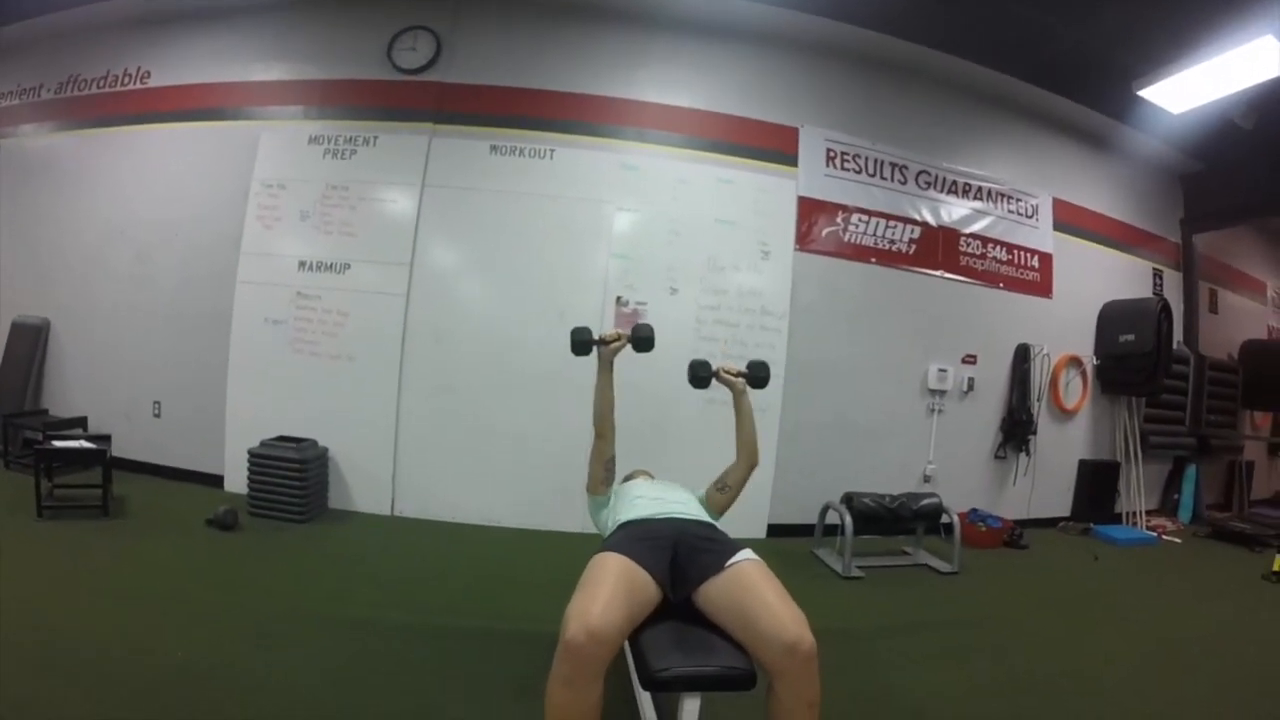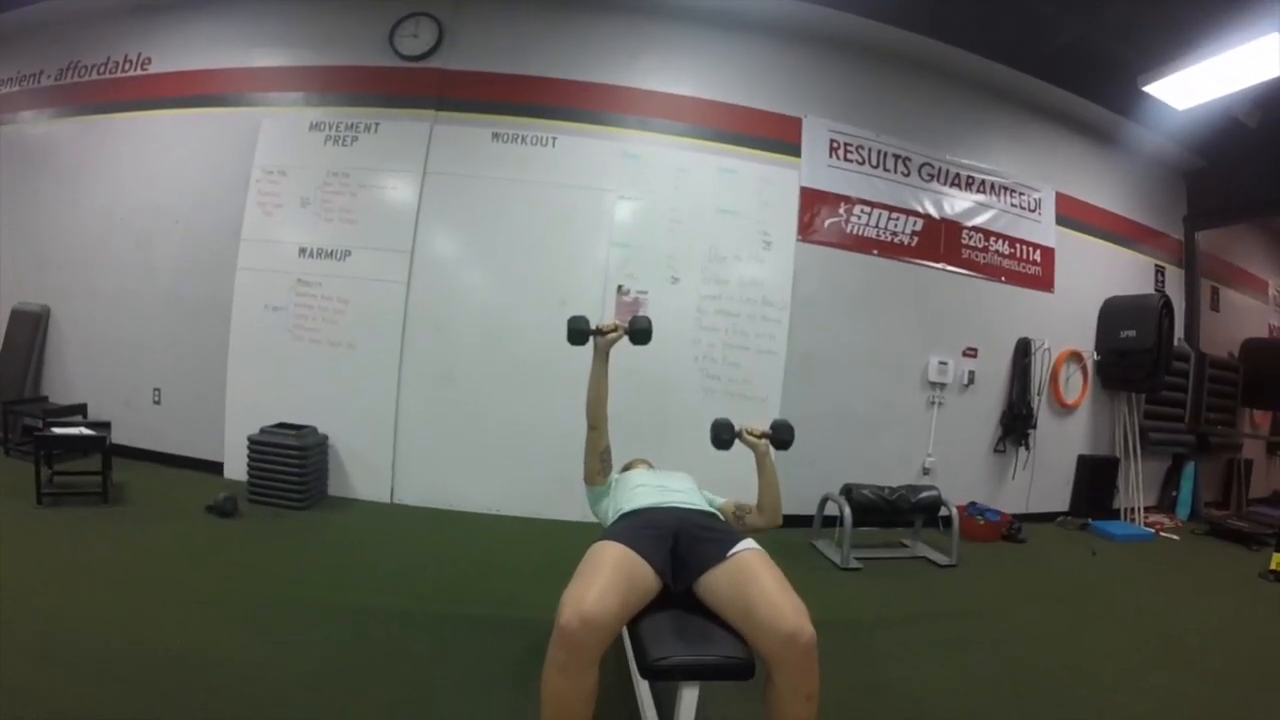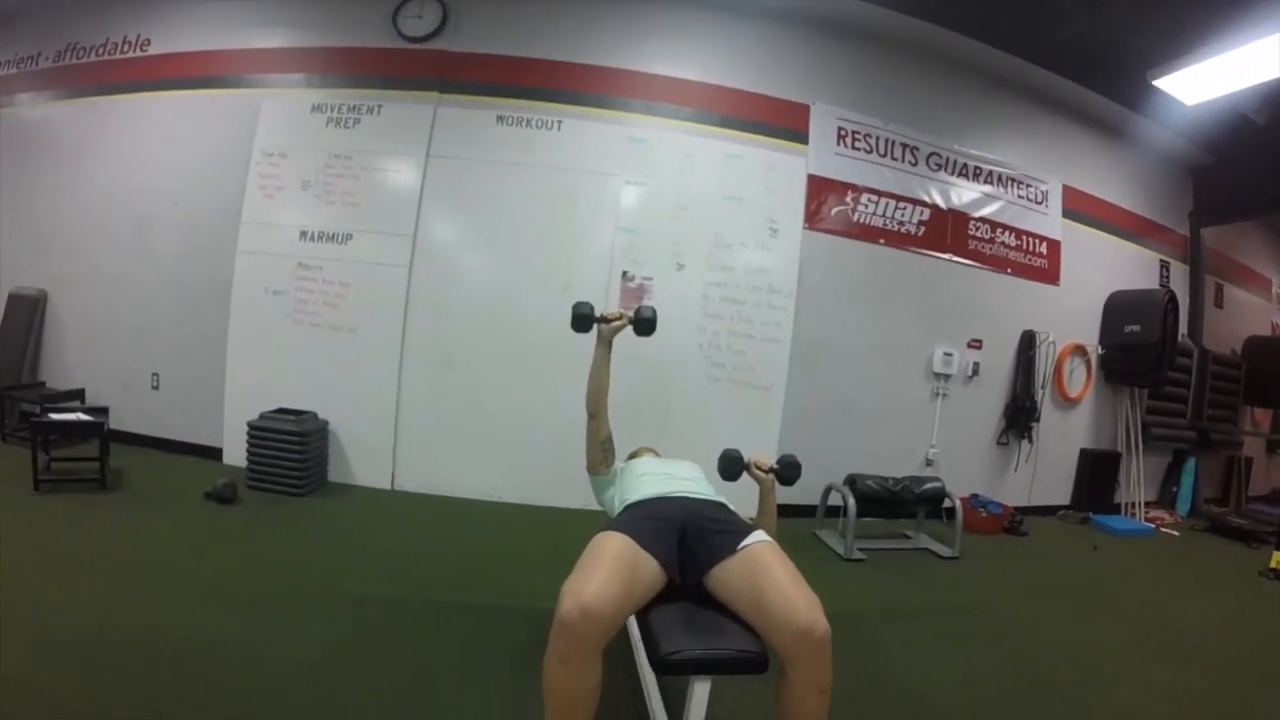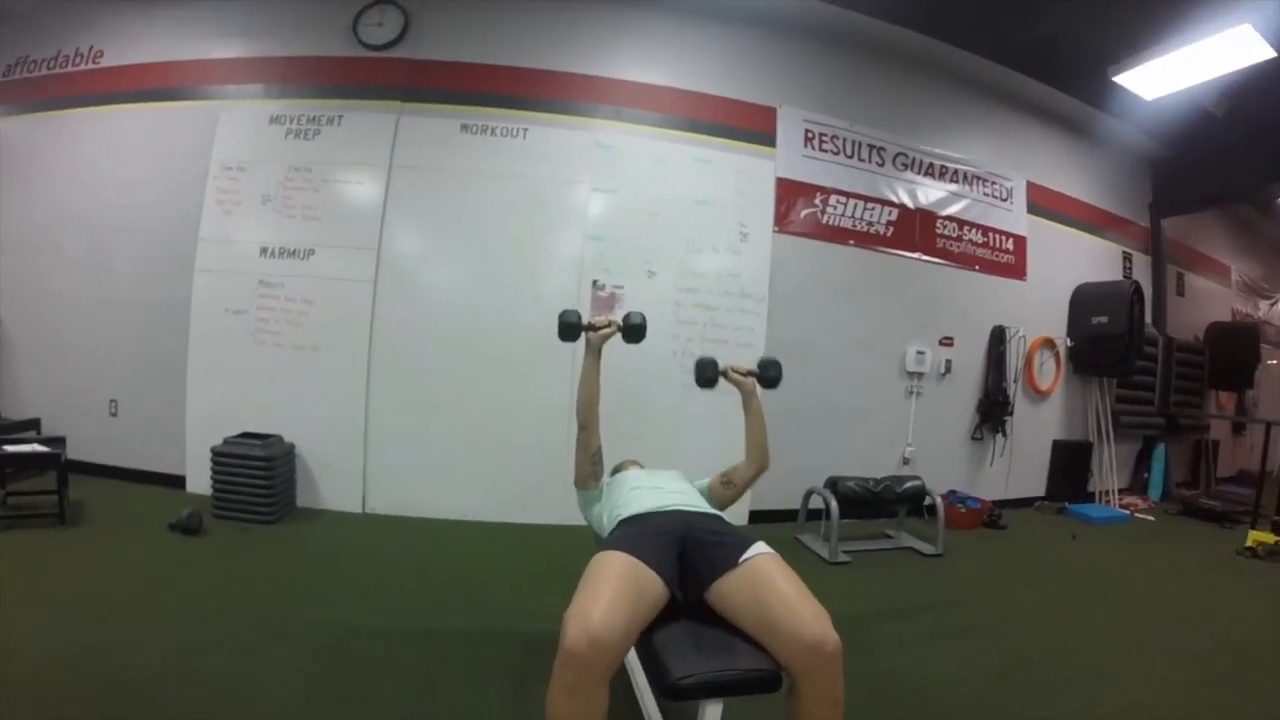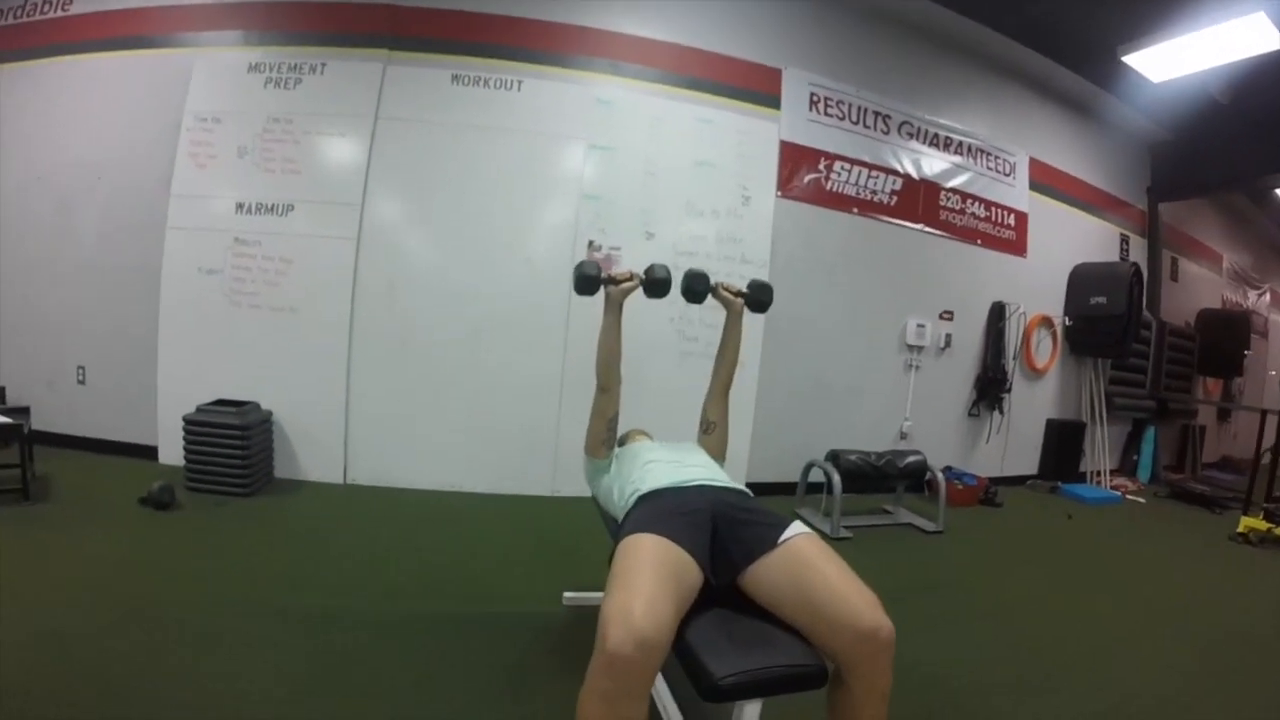
dt=0.4s
person 1, frame 1
left shoulder: (693, 500)
right shoulder: (611, 502)
left elbow: (746, 462)
right elbow: (604, 435)
left wrist: (739, 397)
right wrist: (605, 364)
left hip: (704, 538)
left knee: (798, 649)
right knee: (581, 641)
person 1, frame 2
left shoulder: (694, 488)
right shoulder: (611, 491)
left elbow: (767, 518)
right elbow: (597, 426)
left wrist: (763, 454)
right wrist: (602, 354)
left hip: (706, 528)
right hip: (637, 525)
left knee: (797, 640)
right knee: (575, 629)
person 1, frame 3
left shoulder: (698, 474)
right shoulder: (616, 480)
left elbow: (763, 535)
right elbow: (596, 415)
left wrist: (766, 485)
right wrist: (604, 342)
left hip: (715, 517)
right hip: (644, 514)
left knee: (811, 634)
right knee: (577, 618)
person 1, frame 4
left shoulder: (693, 490)
right shoulder: (601, 495)
left elbow: (755, 464)
right elbow: (587, 426)
left wrist: (749, 395)
right wrist: (593, 351)
left hip: (711, 530)
left knee: (821, 648)
right knee: (584, 646)
person 1, frame 5
left shoulder: (697, 453)
right shoulder: (609, 469)
left elbow: (718, 392)
right elbow: (608, 390)
left wrist: (734, 316)
right wrist: (614, 306)
left hip: (736, 505)
left knee: (872, 634)
right knee: (626, 646)
